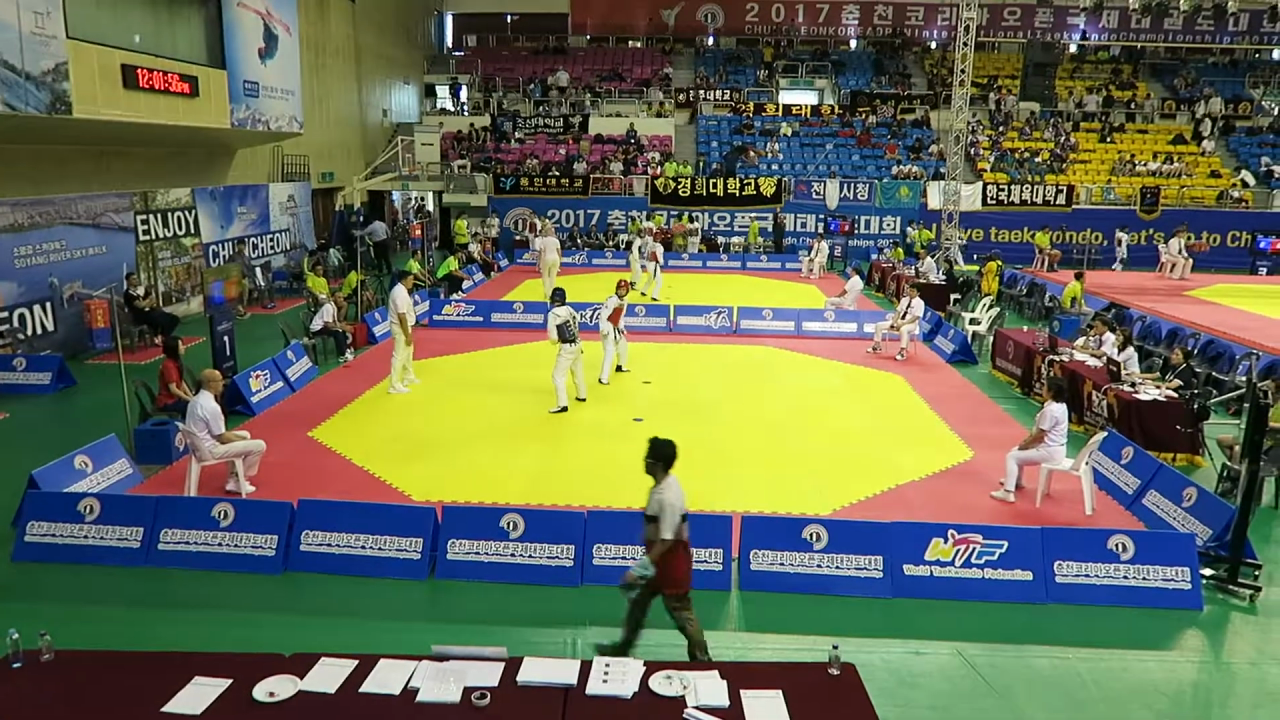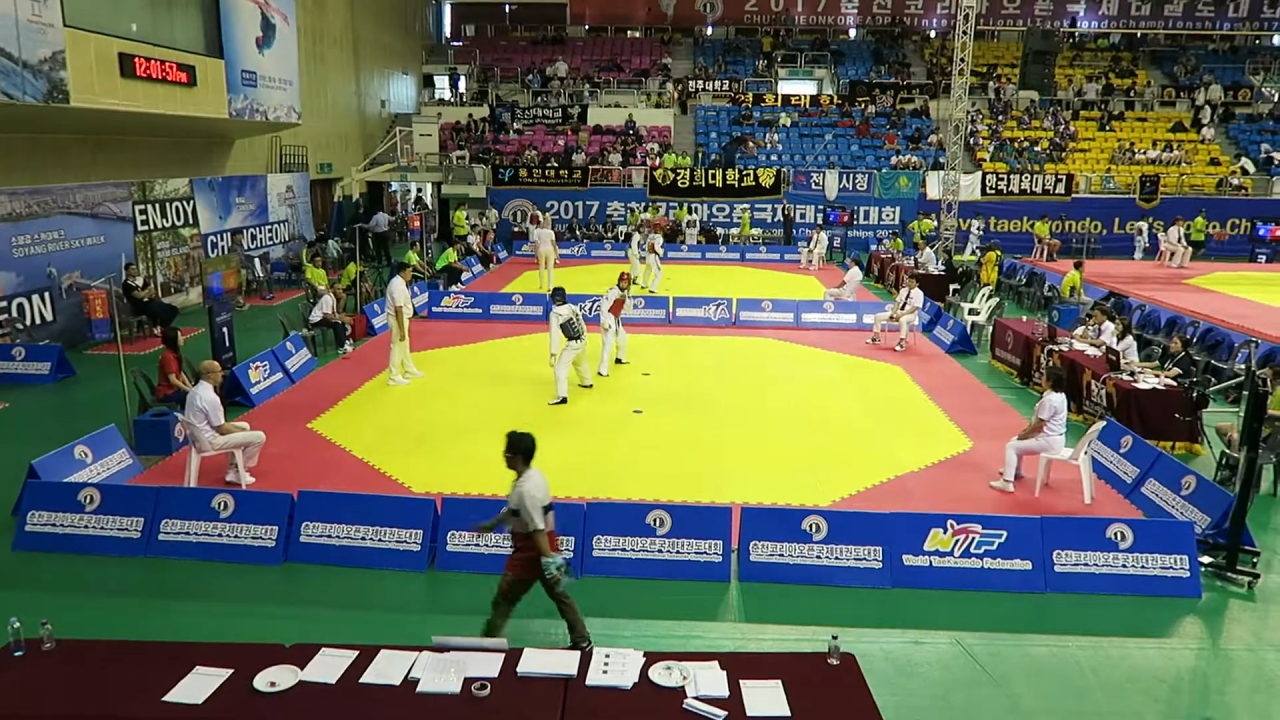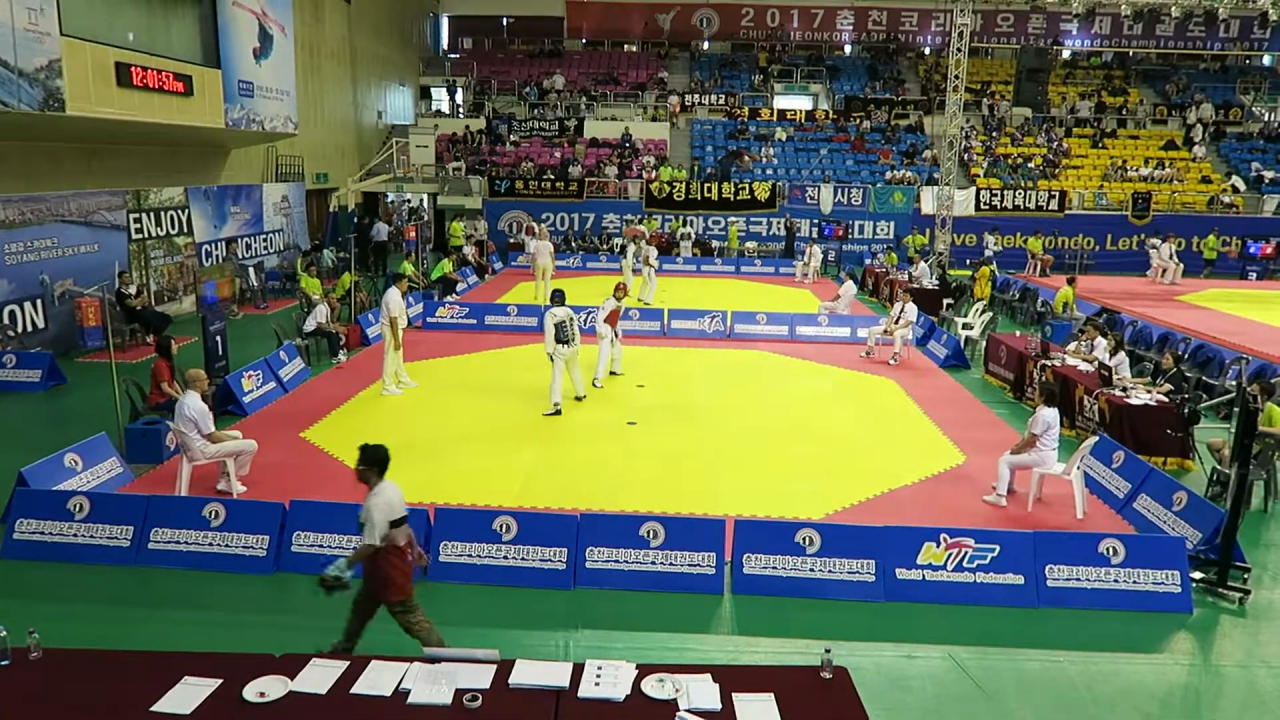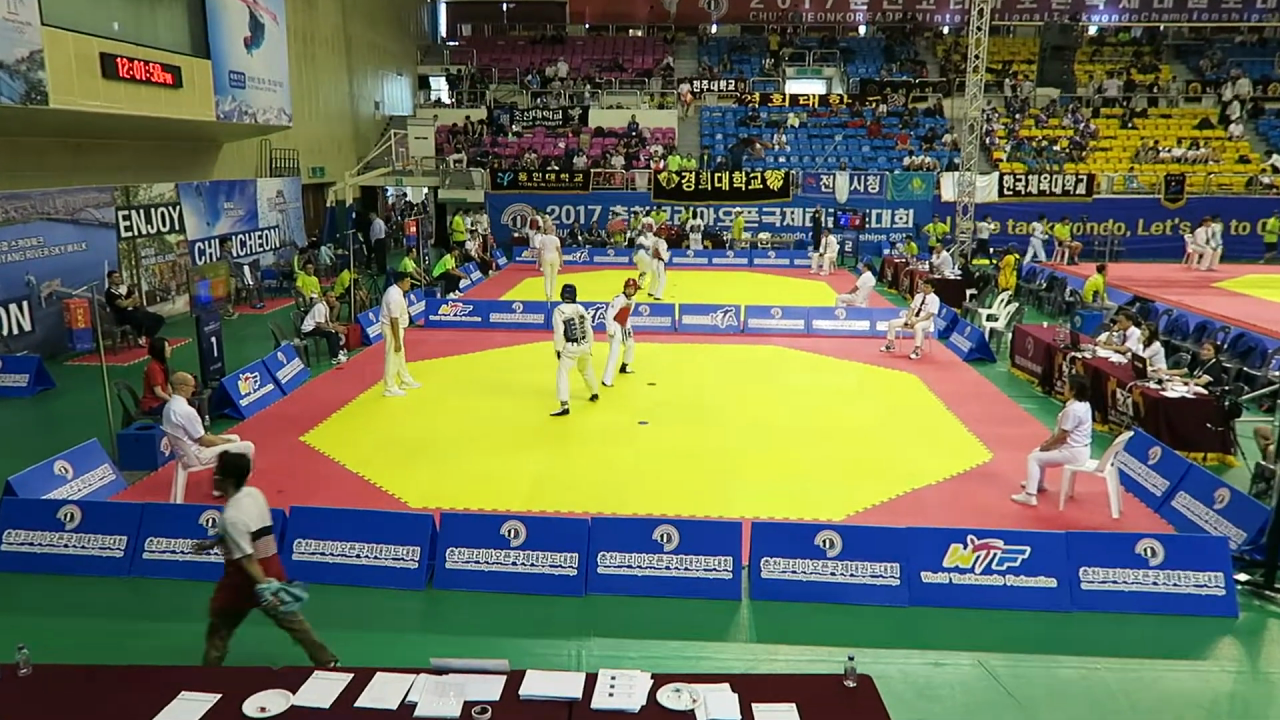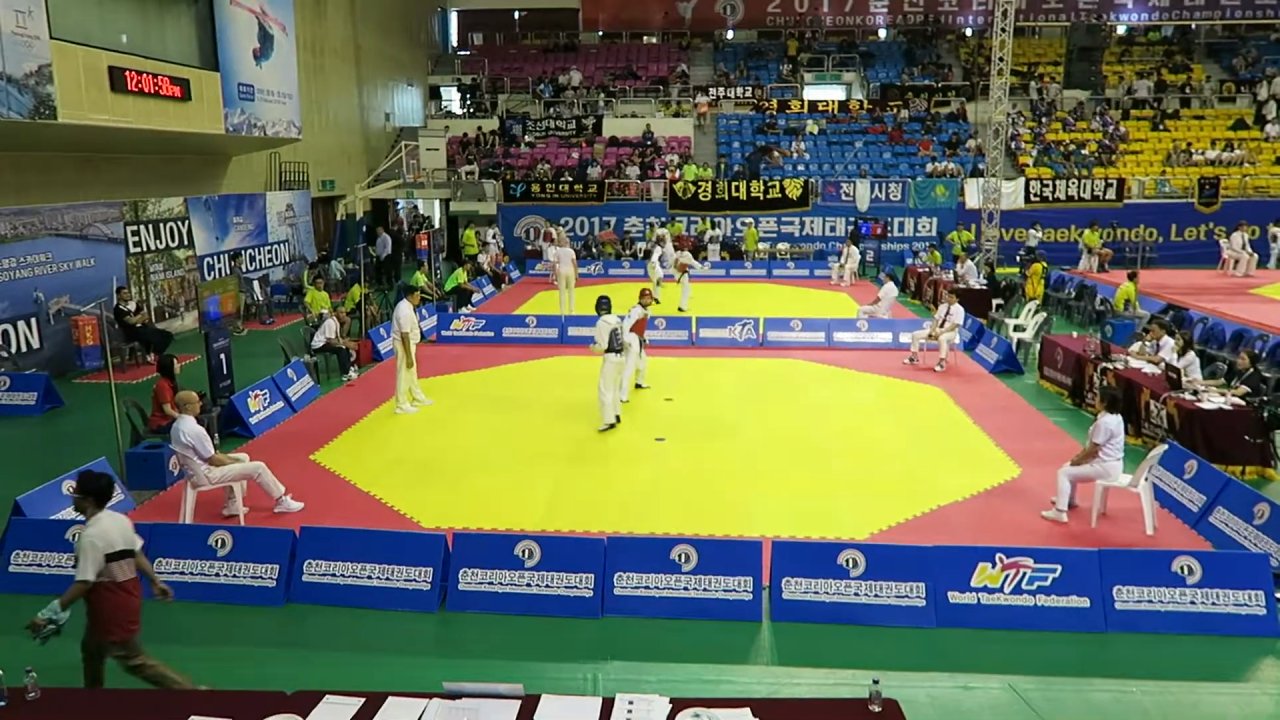
dt=0.5s
person 1, frame 1
left shoulder: (667, 497)
right shoulder: (666, 484)
left elbow: (666, 540)
left wrist: (642, 567)
left hip: (670, 560)
right hip: (662, 557)
left knee: (681, 612)
right knee: (637, 601)
left ankle: (701, 659)
right ankle: (623, 648)
person 1, frame 2
left shoulder: (526, 490)
right shoulder: (534, 475)
left elbow: (536, 530)
left wrist: (549, 561)
right wrist: (493, 523)
left hip: (531, 551)
right hip: (546, 544)
left knee: (503, 600)
right knee: (560, 596)
right ankle: (582, 642)
person 1, frame 3
left shoulder: (377, 503)
right shoulder: (390, 488)
left elbow: (370, 545)
right elbow: (403, 524)
left wrist: (342, 568)
right wrist: (415, 549)
left hip: (388, 565)
right hip: (396, 558)
left knee: (409, 616)
right knee: (361, 606)
right ankle: (344, 649)
person 1, frame 4
left shoulder: (232, 516)
right shoulder: (254, 495)
left elbow: (247, 559)
left wrist: (266, 589)
right wrist: (212, 543)
left hip: (247, 578)
right hip: (272, 568)
left knee: (219, 628)
right knee: (291, 620)
right ankle: (326, 661)
person 1, frame 5
left shoulder: (91, 535)
right shoulder: (120, 520)
left elbow: (84, 583)
right elbow: (138, 554)
left wrist: (54, 611)
right wrist: (155, 581)
left hip: (111, 602)
right hip: (128, 593)
left knee: (133, 658)
right knee: (92, 648)
left ankle: (185, 691)
